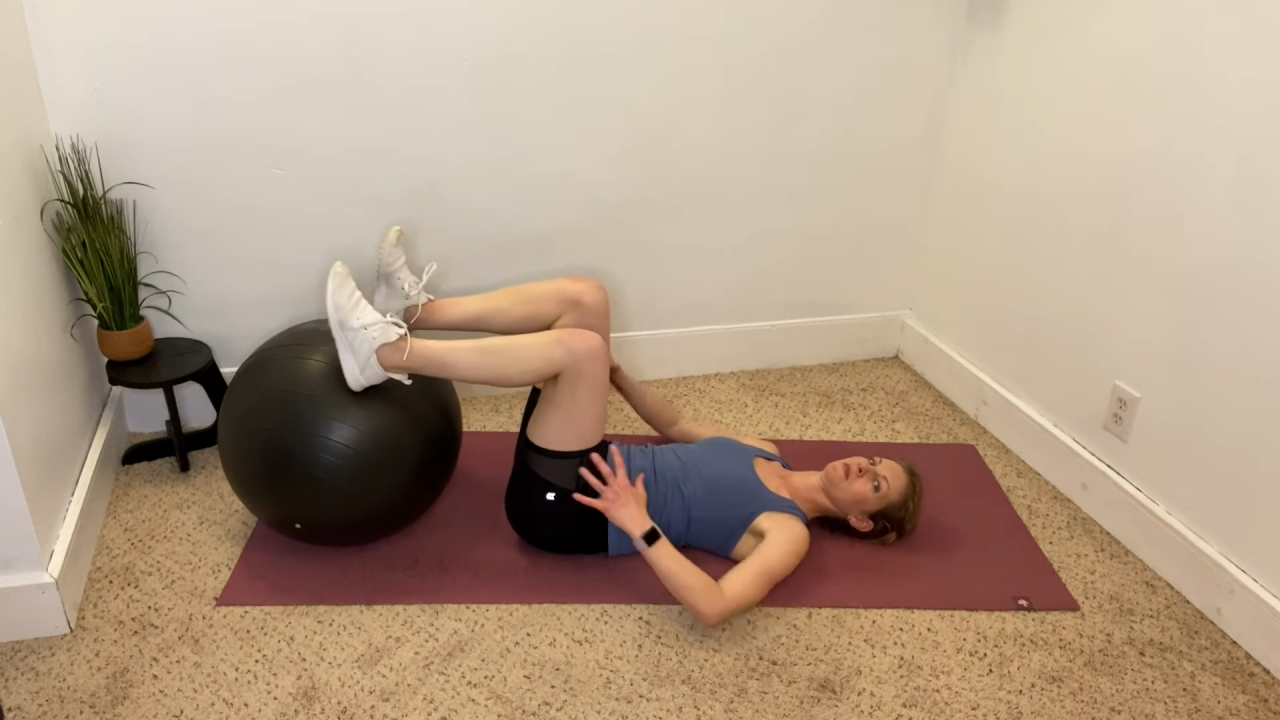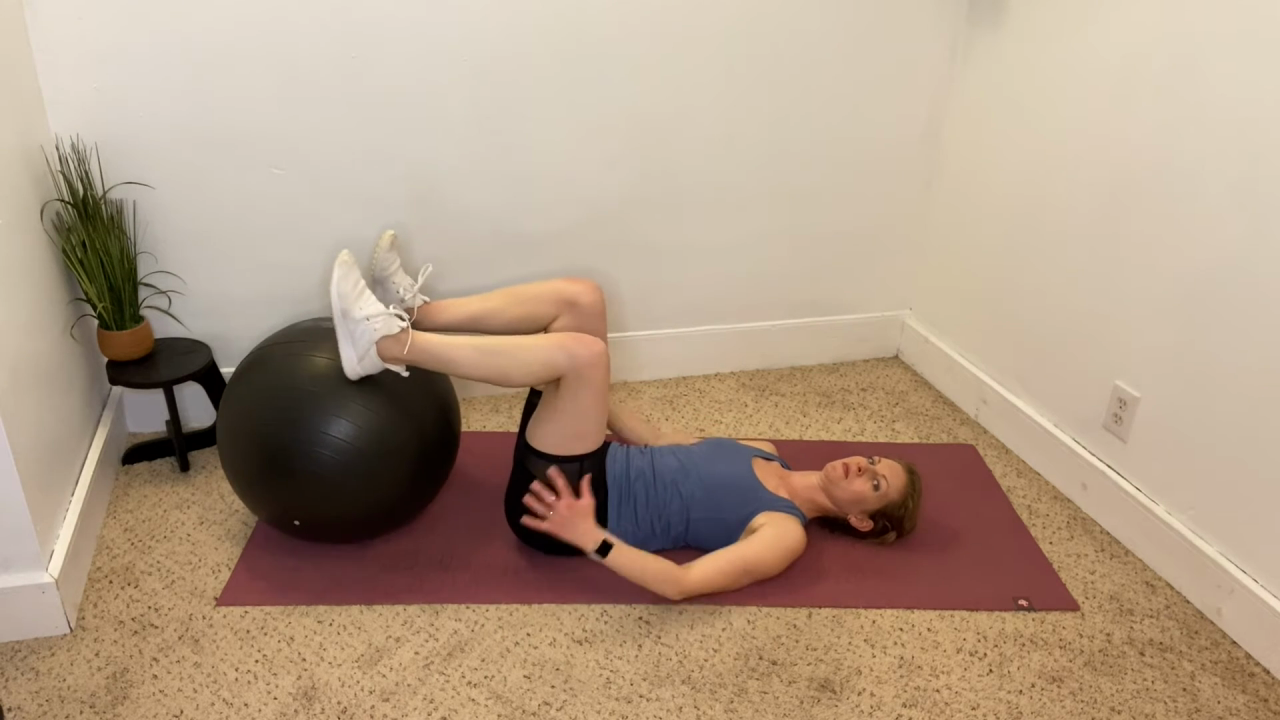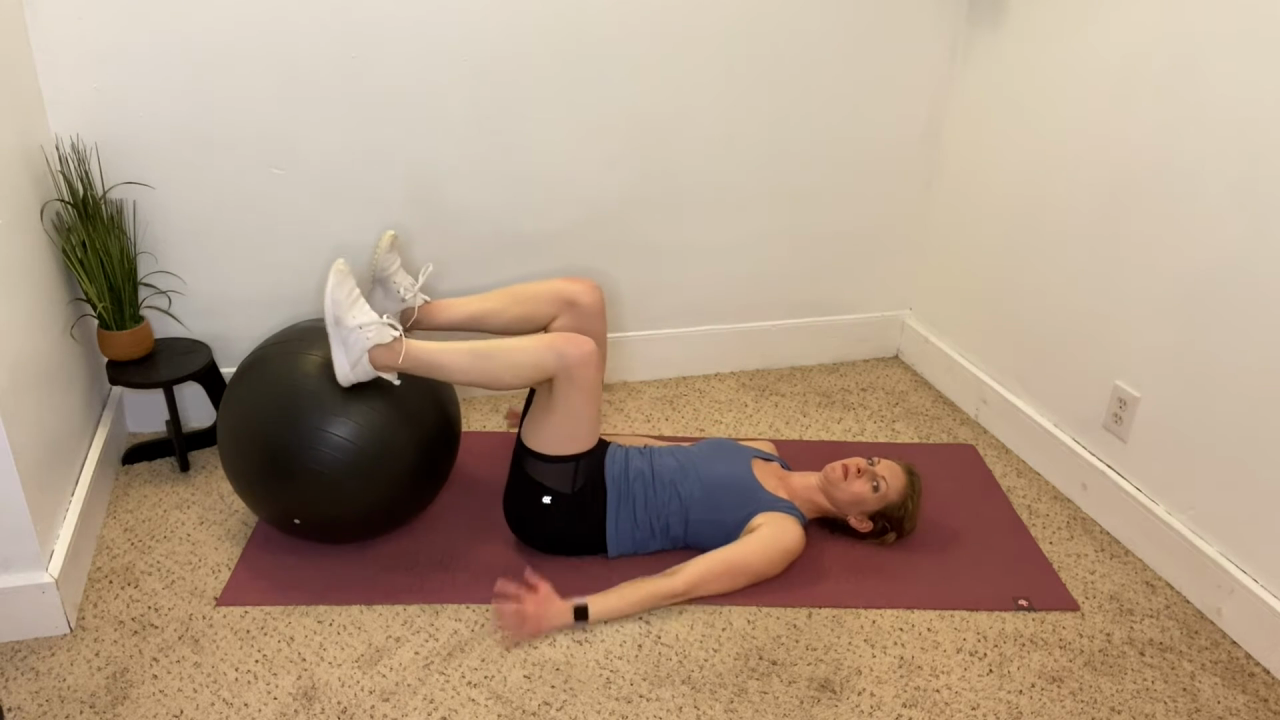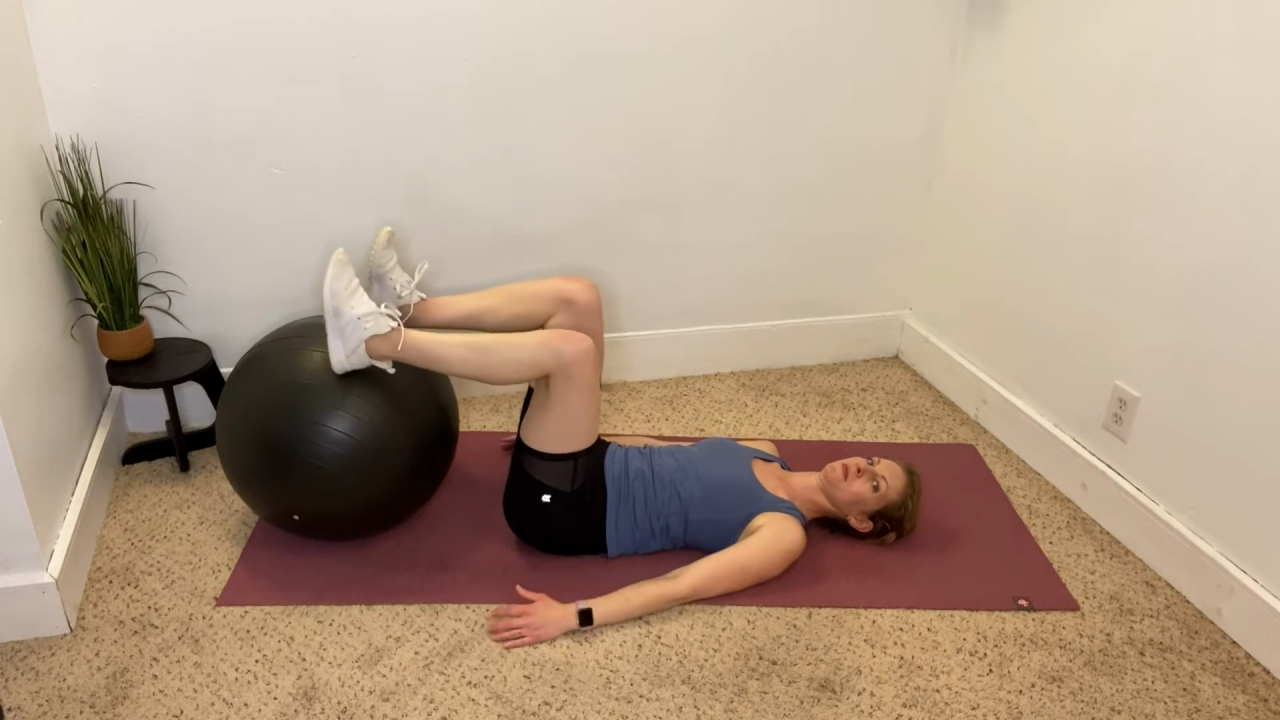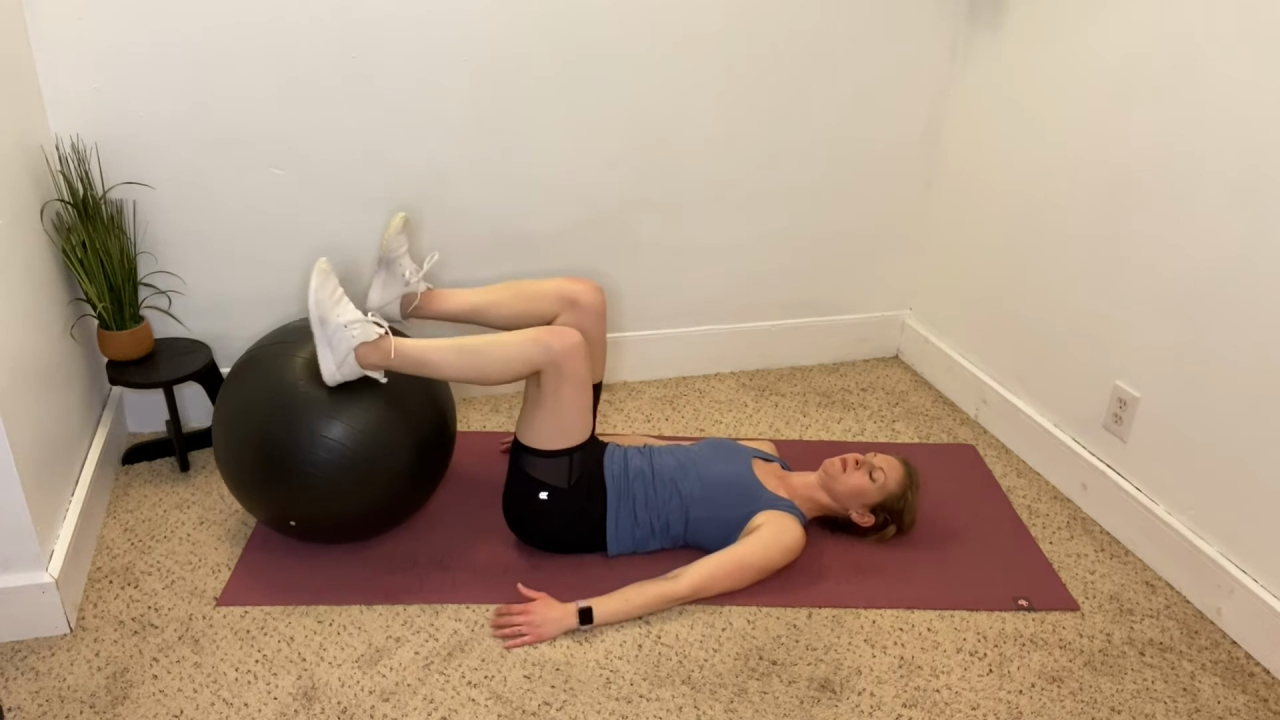
dt=0.2s
person 1, frame 1
left shoulder: (788, 532)
right shoulder: (764, 453)
left elbow: (711, 606)
right elbow: (679, 427)
left wrist: (640, 527)
right wrist: (618, 381)
left hip: (566, 505)
right hip: (606, 477)
left knee: (580, 346)
right knee: (584, 297)
left ankle: (386, 353)
right ankle: (414, 308)
person 1, frame 2
left shoulder: (785, 533)
right shoulder: (763, 454)
left elbow: (682, 582)
left wrist: (592, 538)
right wrist: (591, 405)
left hip: (564, 496)
right hip: (596, 469)
left knee: (583, 353)
right knee: (579, 297)
left ankle: (387, 345)
right ankle: (412, 311)
person 1, frame 3
left shoulder: (783, 538)
right shoulder: (765, 454)
left elbow: (678, 586)
left wrist: (571, 609)
right wrist: (554, 424)
left hip: (564, 511)
right hip: (598, 471)
left knee: (572, 355)
right knee: (578, 298)
left ankle: (378, 352)
right ankle: (413, 313)
person 1, frame 4
left shoulder: (784, 536)
right shoulder: (764, 453)
left elbow: (680, 587)
left wrist: (572, 616)
right wrist: (551, 432)
left hip: (563, 509)
right hip: (596, 465)
left knee: (570, 349)
right knee: (575, 297)
left ankle: (377, 341)
right ankle: (409, 308)
person 1, frame 5
left shoulder: (784, 533)
right shoulder: (764, 453)
left elbow: (682, 585)
left wrist: (575, 616)
right wrist: (549, 427)
left hip: (563, 507)
right hip: (594, 466)
left knee: (559, 345)
right knee: (580, 298)
left ankle: (366, 350)
right ankle: (411, 299)
